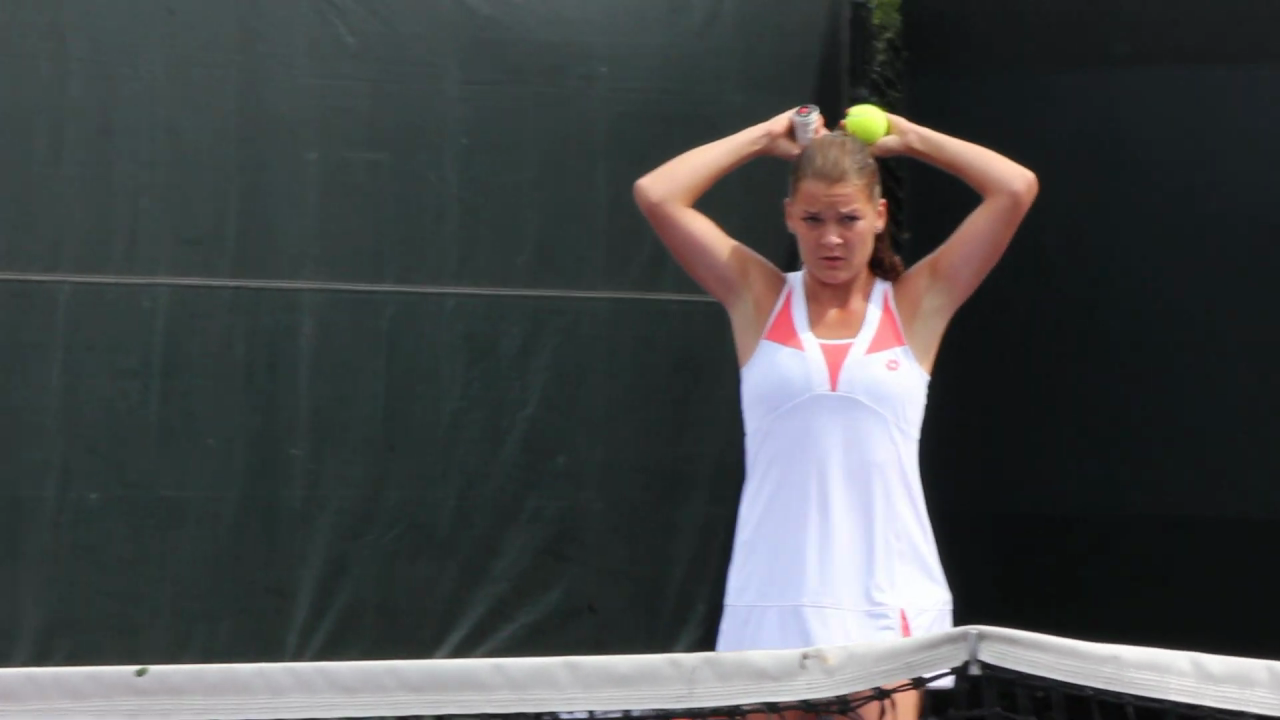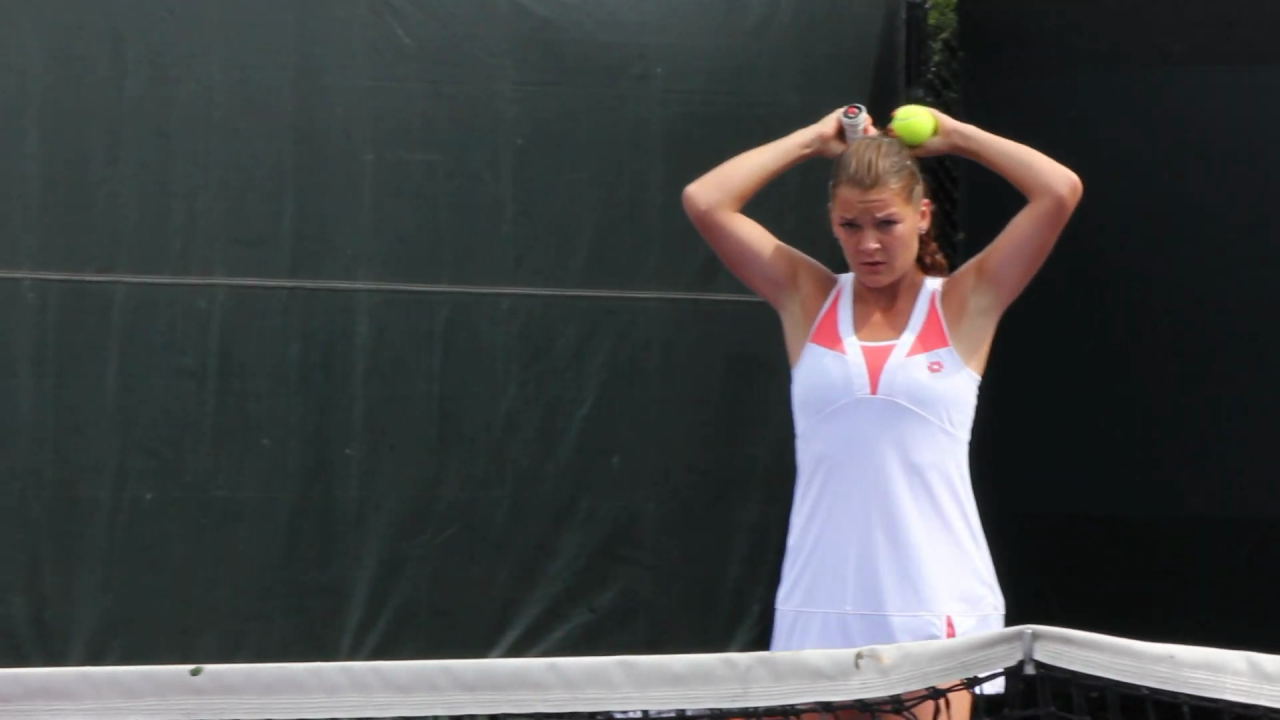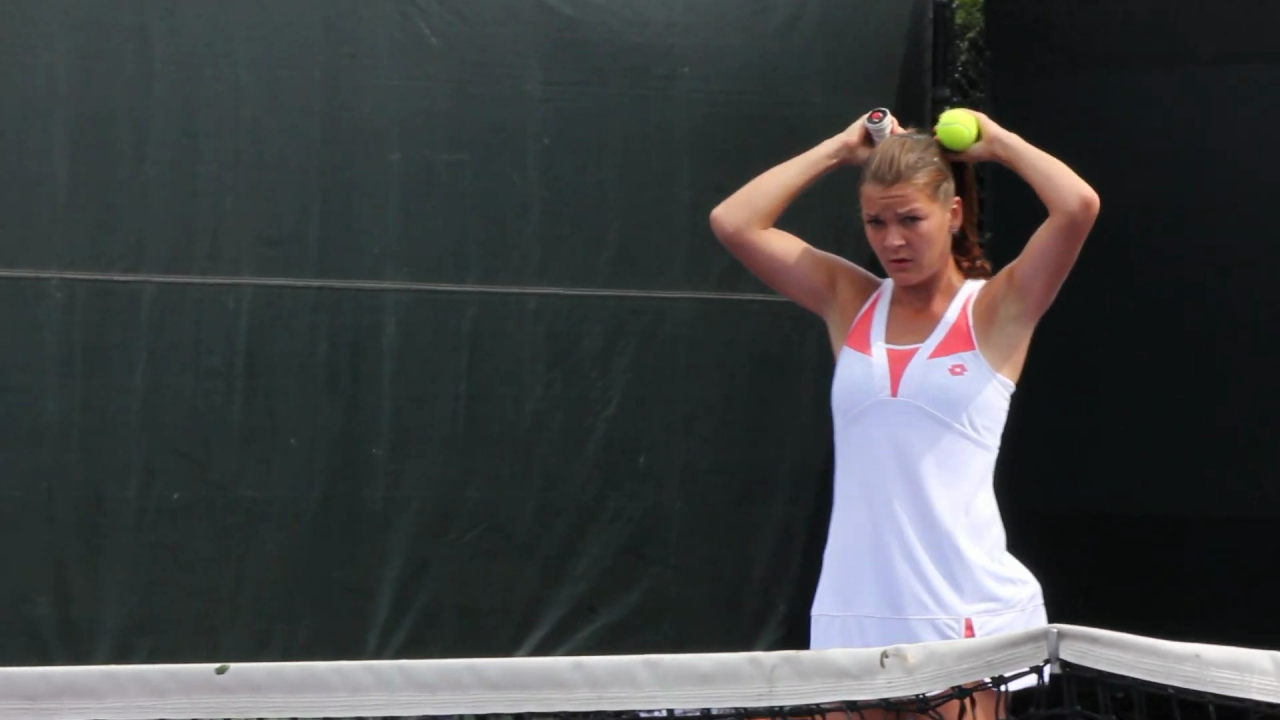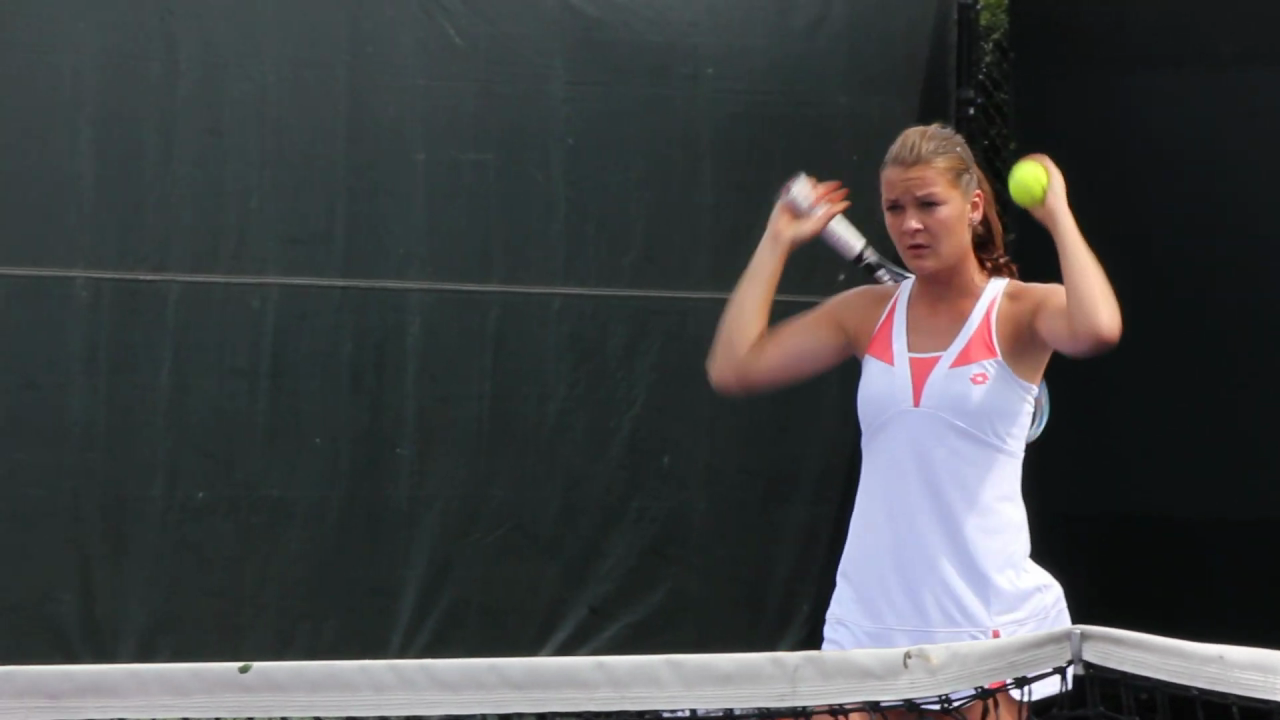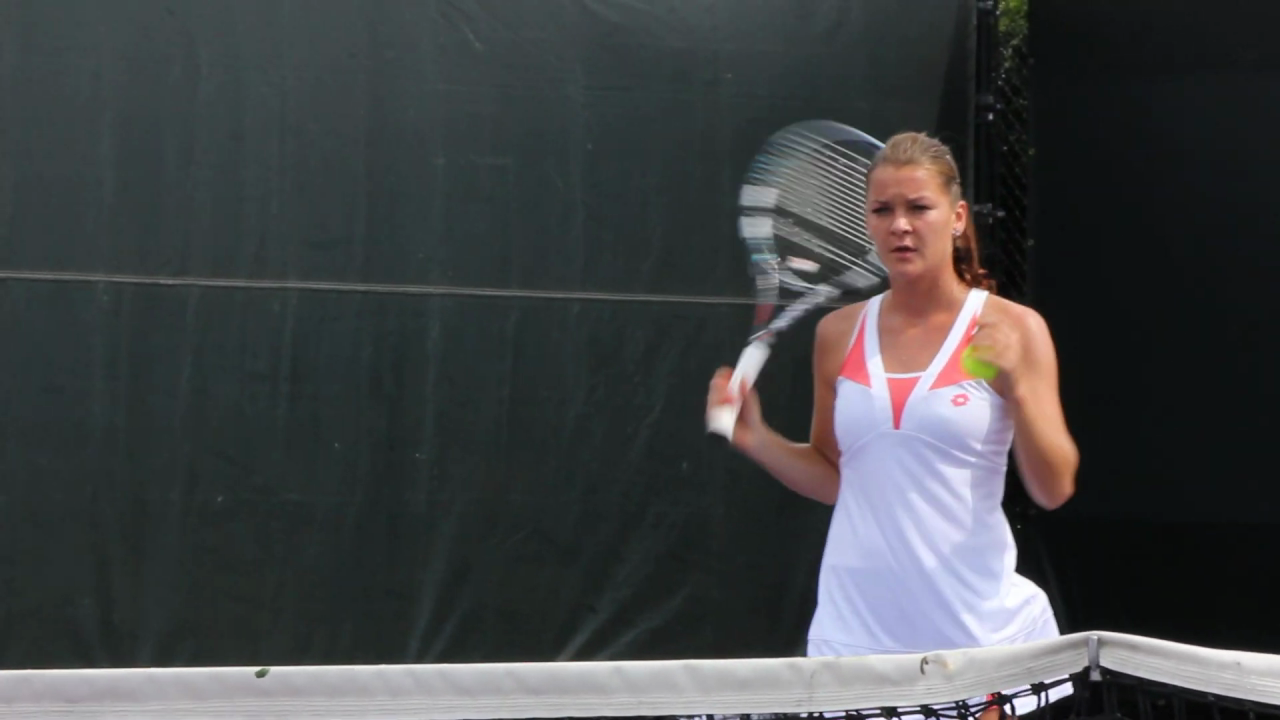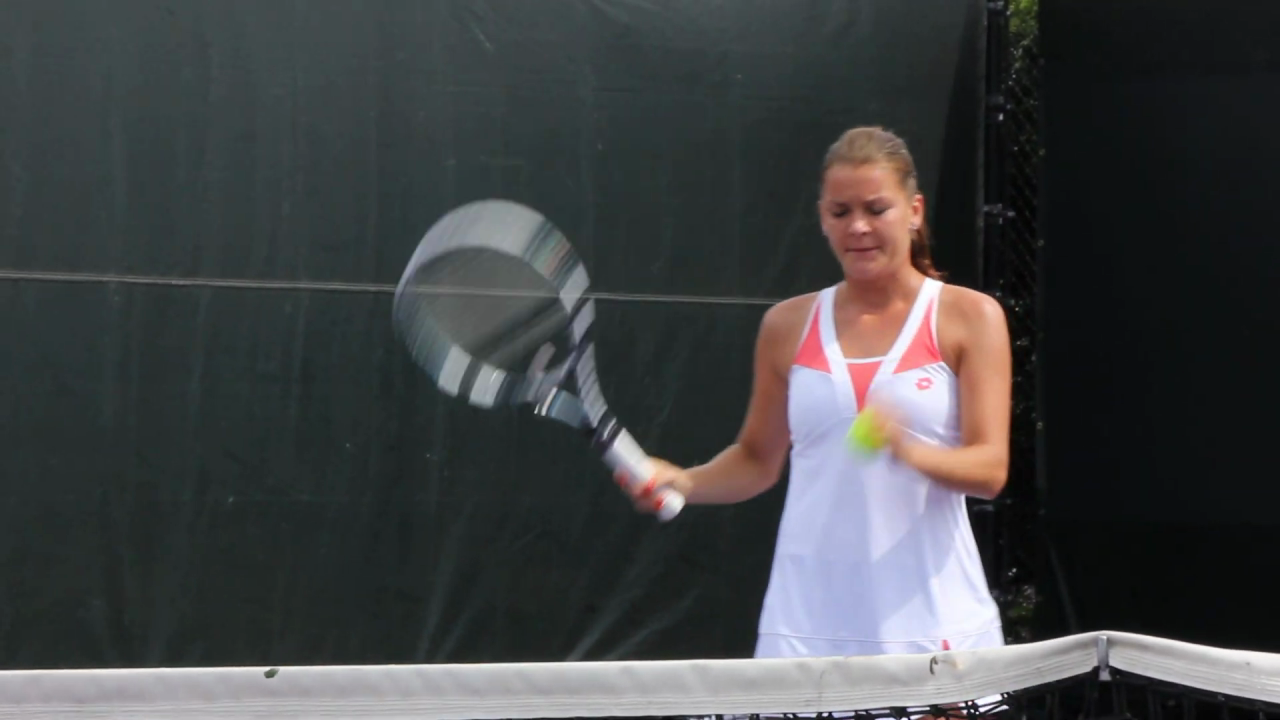
dt=0.3s
person 1, frame 1
left shoulder: (915, 305)
right shoulder: (757, 298)
left elbow: (1017, 188)
right elbow: (656, 195)
left wrist: (908, 137)
right wrist: (765, 137)
left hip: (885, 605)
right hip: (773, 603)
person 1, frame 2
left shoulder: (963, 305)
right shoulder: (808, 299)
left elbow: (1061, 191)
right elbow: (703, 202)
left wrist: (955, 135)
right wrist: (815, 138)
left hip: (935, 611)
right hip: (822, 605)
person 1, frame 3
left shoulder: (1000, 308)
right shoulder: (850, 301)
left elbow: (1078, 208)
right elbow: (732, 226)
left wrist: (1002, 145)
right wrist: (842, 148)
left hip: (962, 613)
right hip: (851, 611)
person 1, frame 4
left shoulder: (1021, 312)
right shoulder: (867, 312)
left elbow: (1098, 330)
right elbow: (731, 371)
left wrist: (1058, 215)
right wrist: (779, 238)
left hip: (985, 617)
right hip: (867, 617)
person 1, frame 5
left shoulder: (1011, 330)
right shoulder: (839, 334)
left elbow: (1054, 488)
left wrist: (1017, 389)
right wrist: (755, 438)
left hip: (974, 632)
right hip: (854, 632)
person 1, frame 6
left shoulder: (970, 316)
right shoulder: (787, 324)
left elbow: (989, 471)
right elbow: (757, 460)
left wrist: (908, 449)
right wrist: (679, 481)
left hip: (930, 625)
